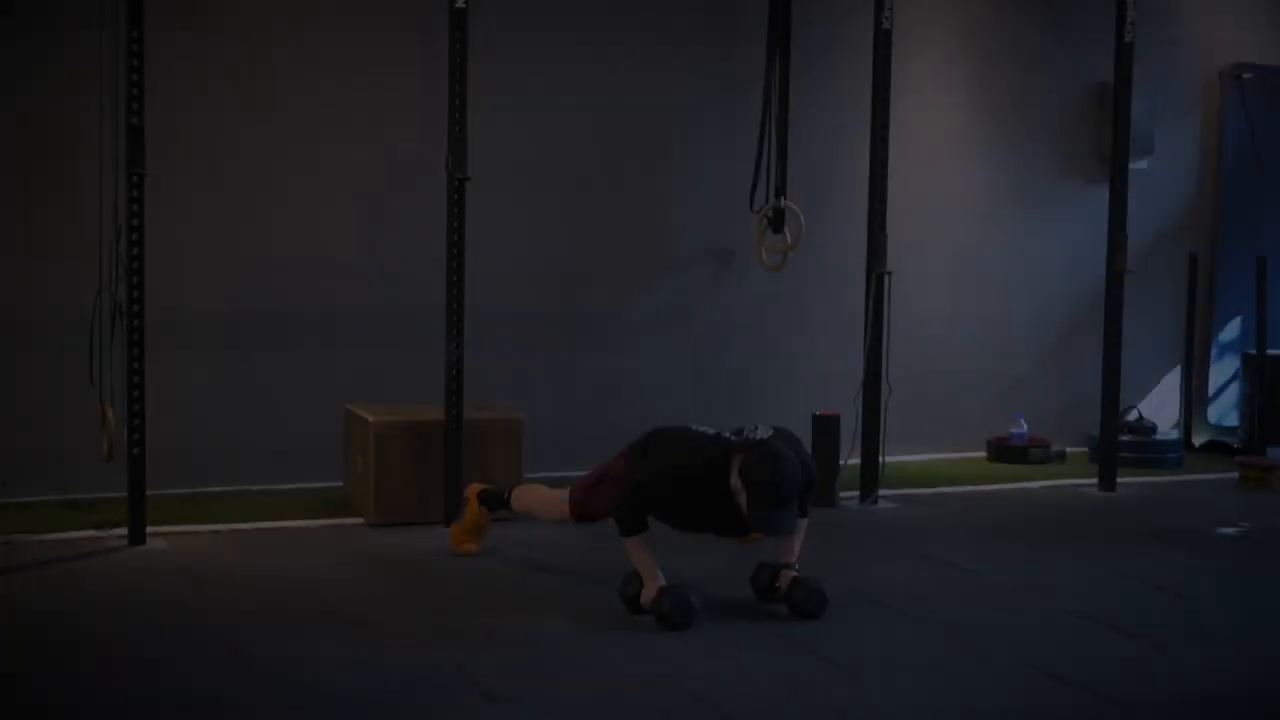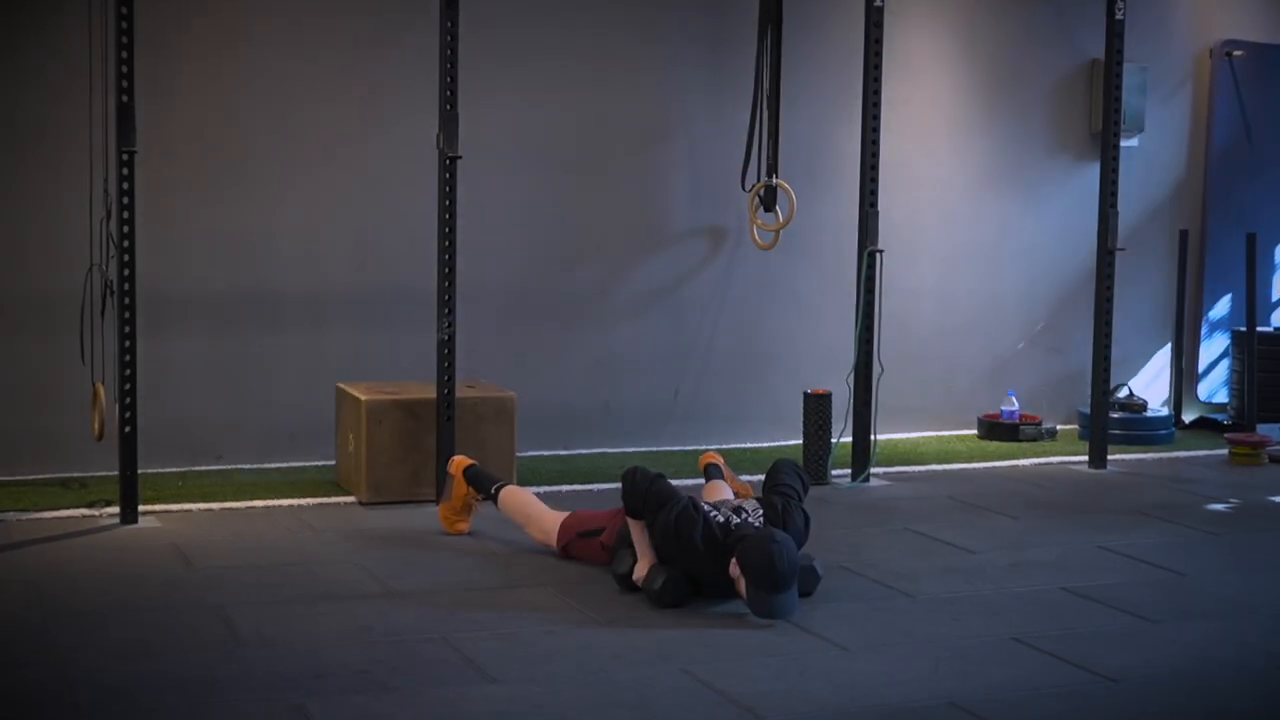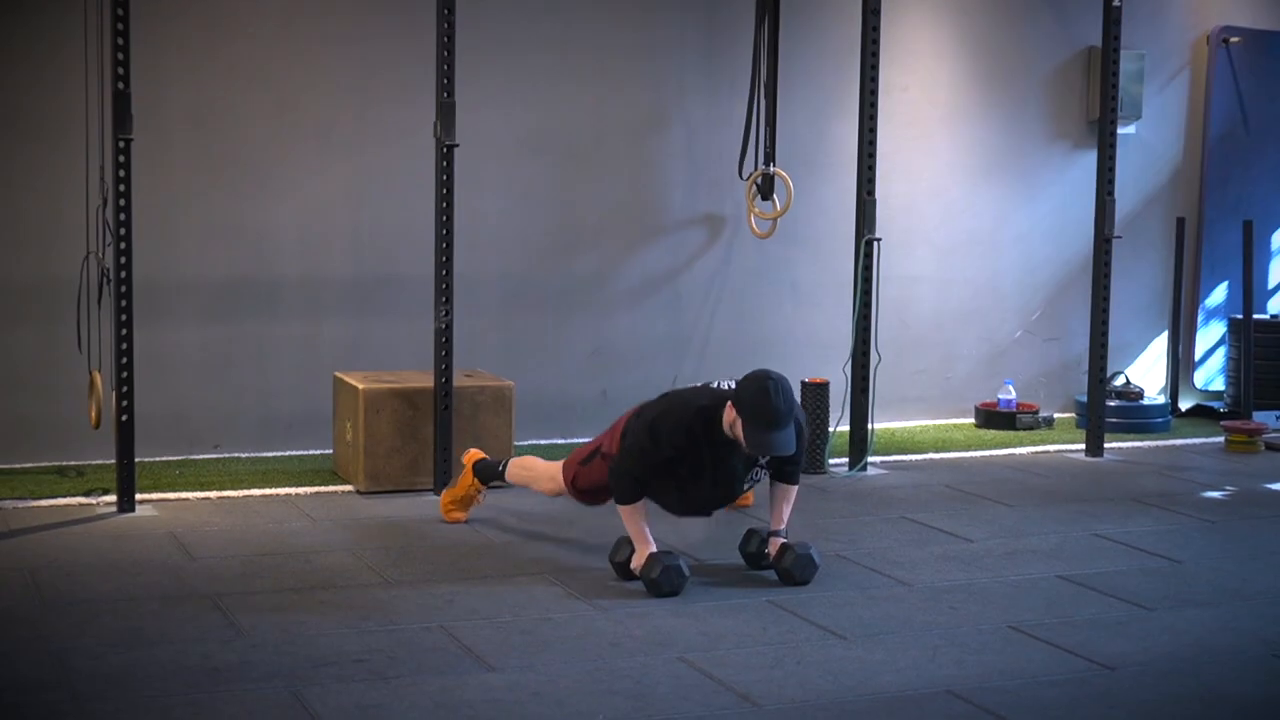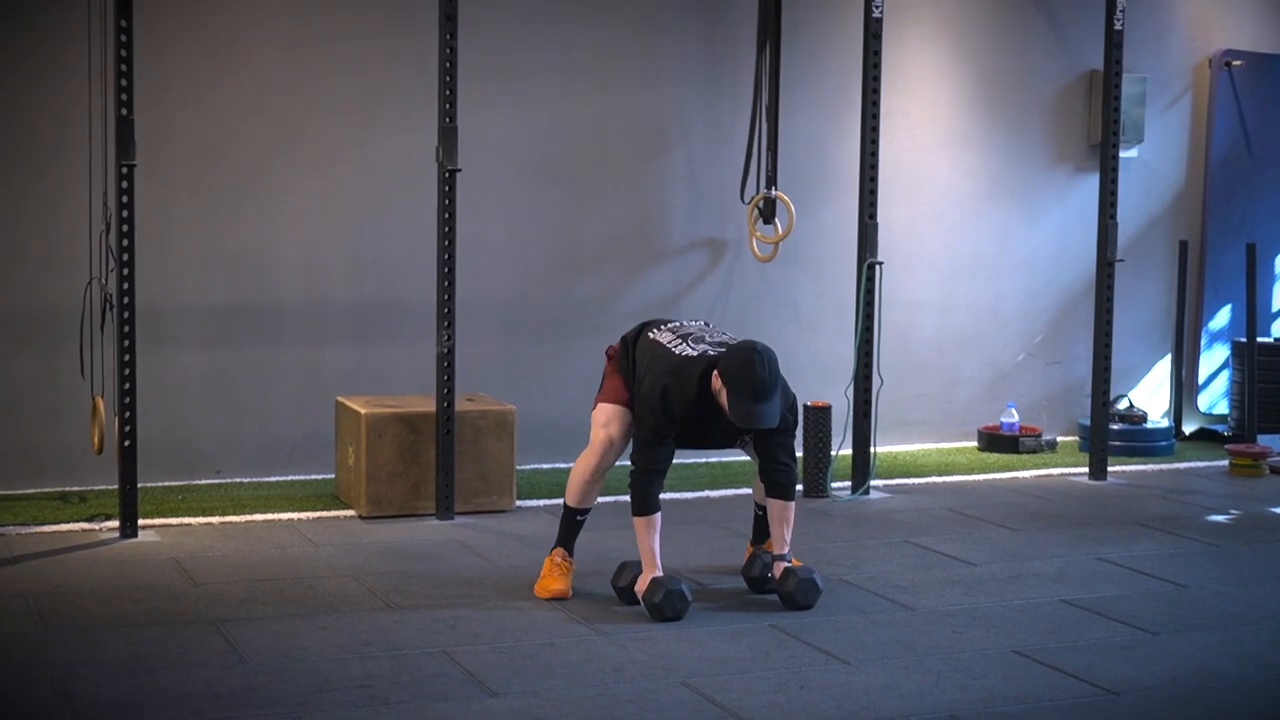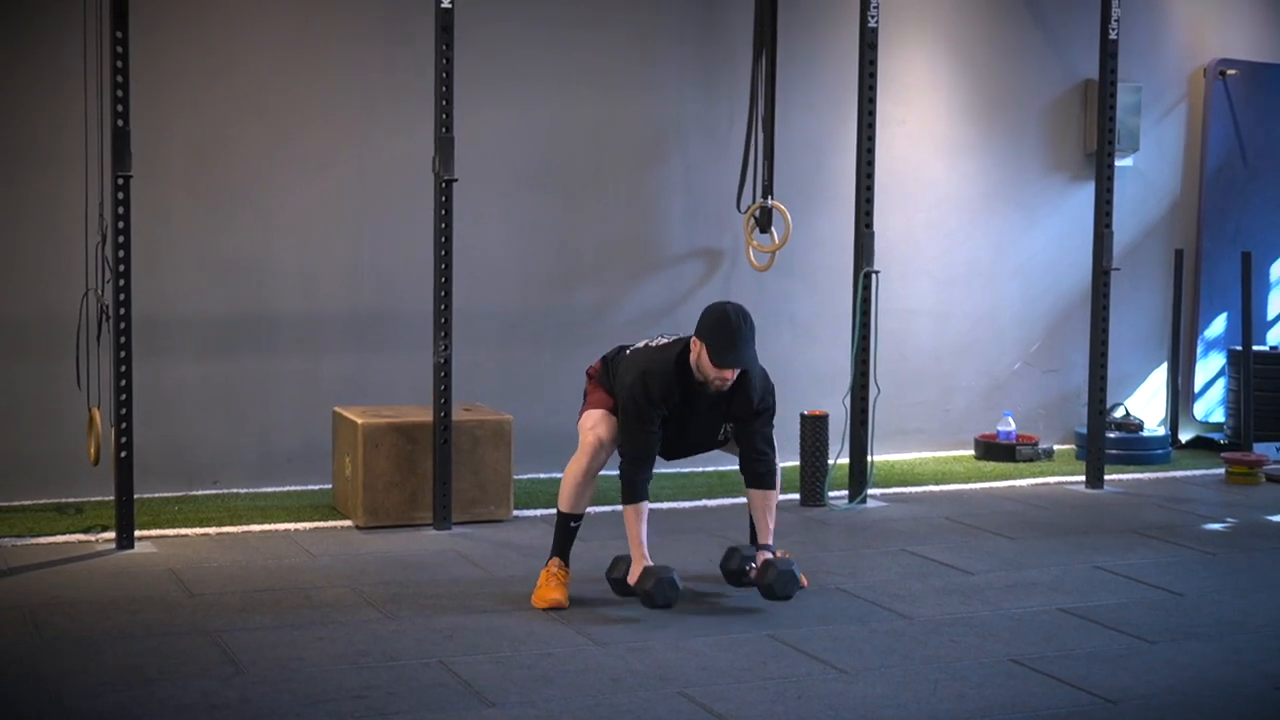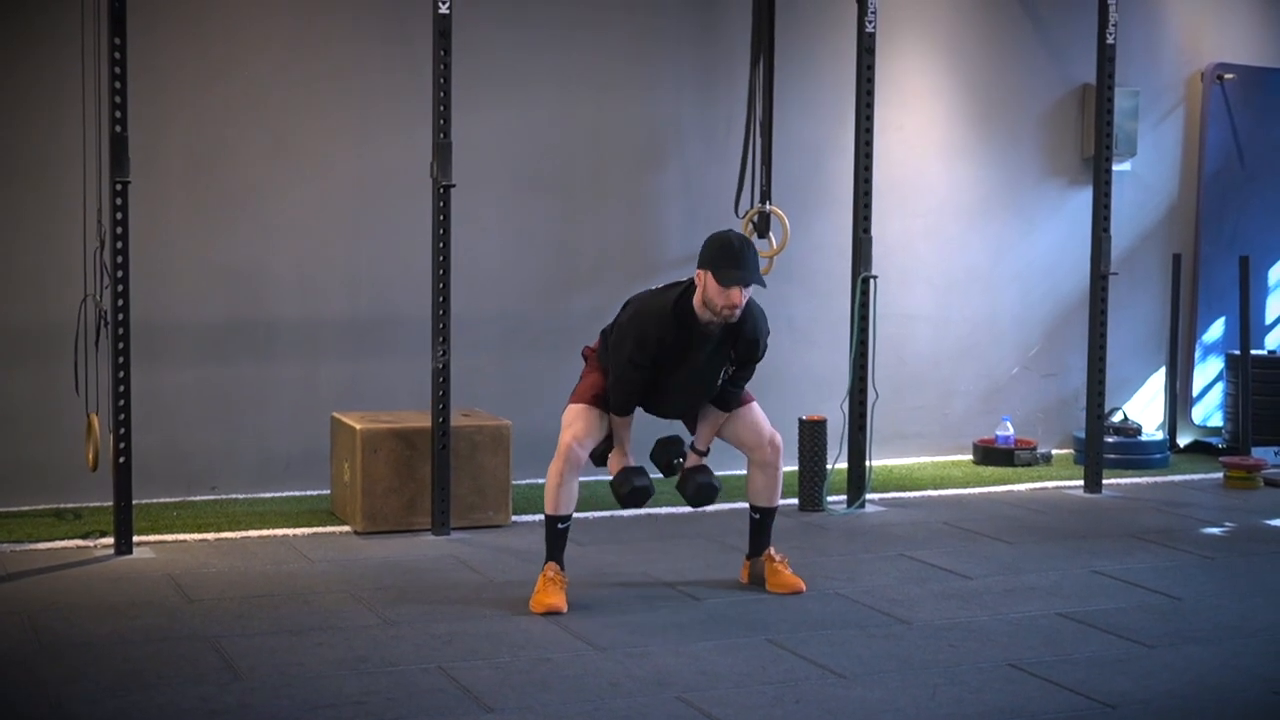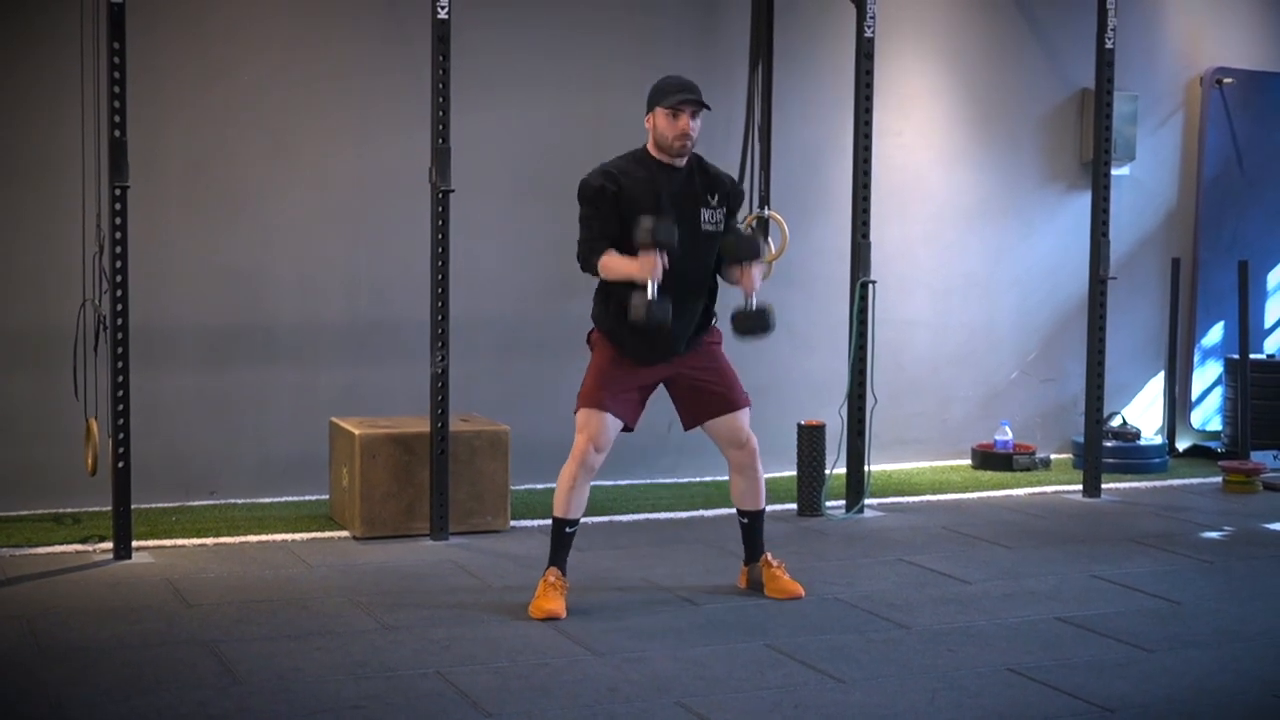
dt=0.4s
person 1, frame 1
left shoulder: (795, 466)
right shoulder: (685, 465)
left elbow: (799, 511)
right elbow: (628, 514)
left wrist: (788, 566)
right wrist: (652, 579)
right hip: (655, 450)
right knee: (557, 506)
right ankle: (483, 500)
person 1, frame 2
left shoulder: (787, 525)
right shoulder: (694, 536)
left elbow: (786, 469)
right elbow: (635, 481)
right wrist: (645, 558)
right hip: (637, 532)
right knee: (547, 527)
left ankle: (714, 470)
right ankle: (470, 475)
person 1, frame 3
left shoulder: (785, 417)
right shoulder: (679, 416)
left elbow: (788, 469)
right elbow: (625, 473)
left wrist: (777, 533)
right wrist: (643, 546)
right hip: (639, 448)
right knee: (555, 481)
left ankle: (733, 478)
right ankle: (480, 470)
person 1, frame 4
left shoulder: (776, 396)
right shoulder: (669, 387)
left elbow: (781, 475)
right elbow: (647, 477)
left wrist: (783, 558)
right wrist: (651, 570)
right hip: (634, 362)
left knee: (775, 456)
right knee: (605, 444)
left ankle: (761, 546)
right ankle: (561, 554)
person 1, frame 5
left shoulder: (754, 384)
right shoulder: (650, 376)
left elbow: (756, 465)
right elbow: (636, 468)
left wrist: (766, 549)
right wrist: (639, 558)
right hip: (615, 389)
left knee: (764, 453)
right knee: (594, 447)
left ankle: (760, 554)
right ankle: (557, 565)
person 1, frame 6
left shoulder: (752, 326)
right shoulder: (648, 316)
left elbow: (724, 393)
right elbow: (624, 392)
left wrist: (698, 449)
right wrist: (621, 450)
left hip: (696, 386)
right hip: (619, 372)
left knee: (768, 445)
right knee: (573, 446)
left ankle: (760, 559)
right ankle: (553, 570)
person 1, frame 7
left shoulder: (720, 185)
right shoulder: (615, 179)
left elbow: (730, 257)
right elbow: (592, 256)
left wrist: (745, 273)
right wrist: (635, 267)
left hip: (693, 340)
right hip: (625, 341)
left knee: (743, 443)
right knee: (590, 446)
left ankle: (757, 565)
right ankle: (554, 575)
